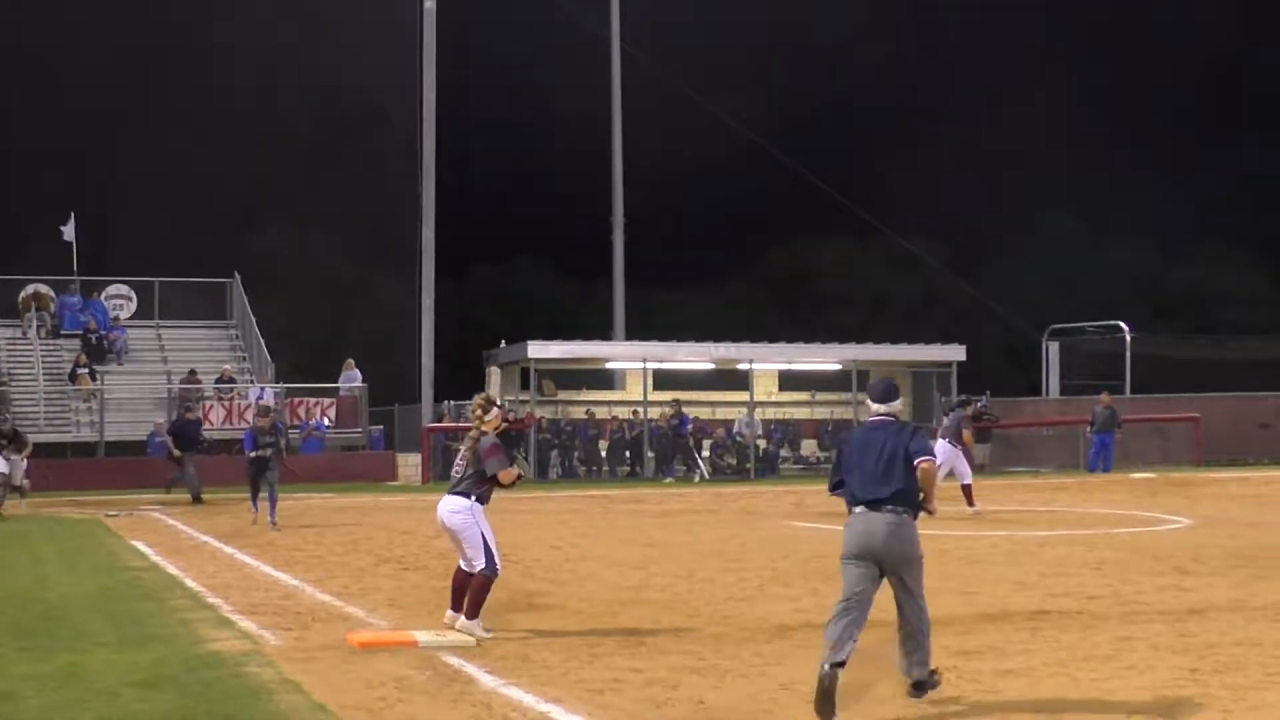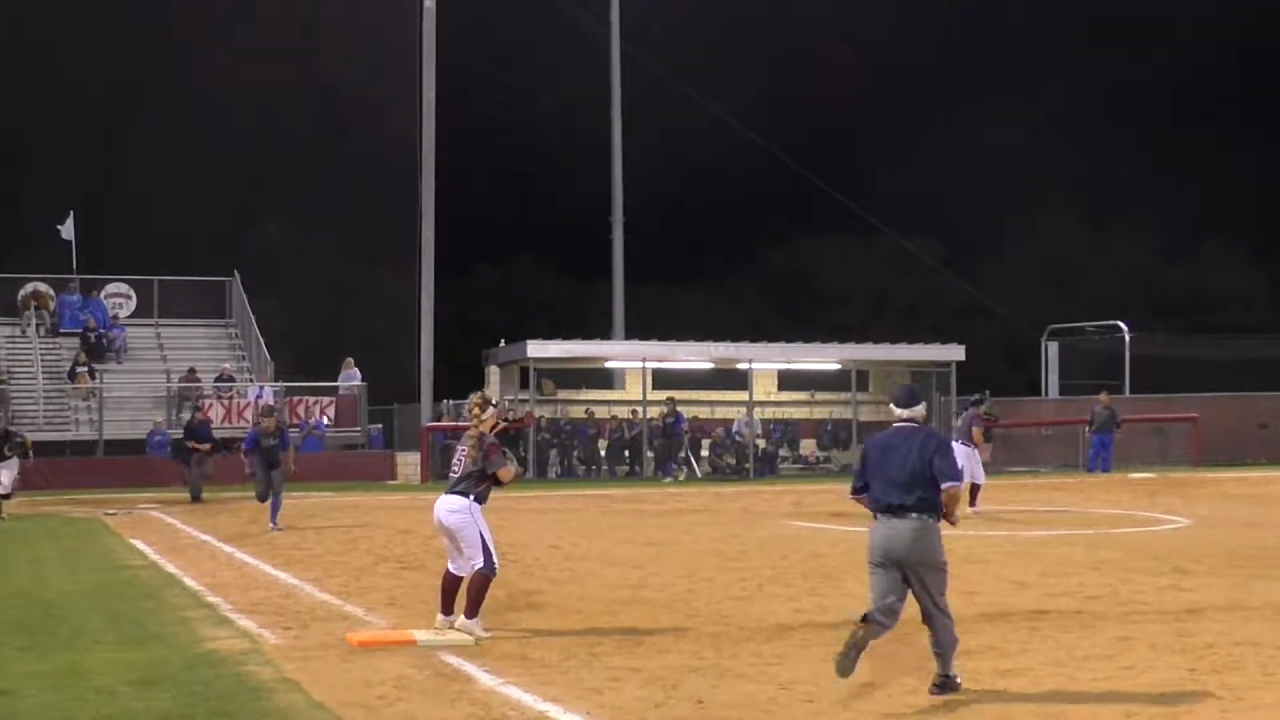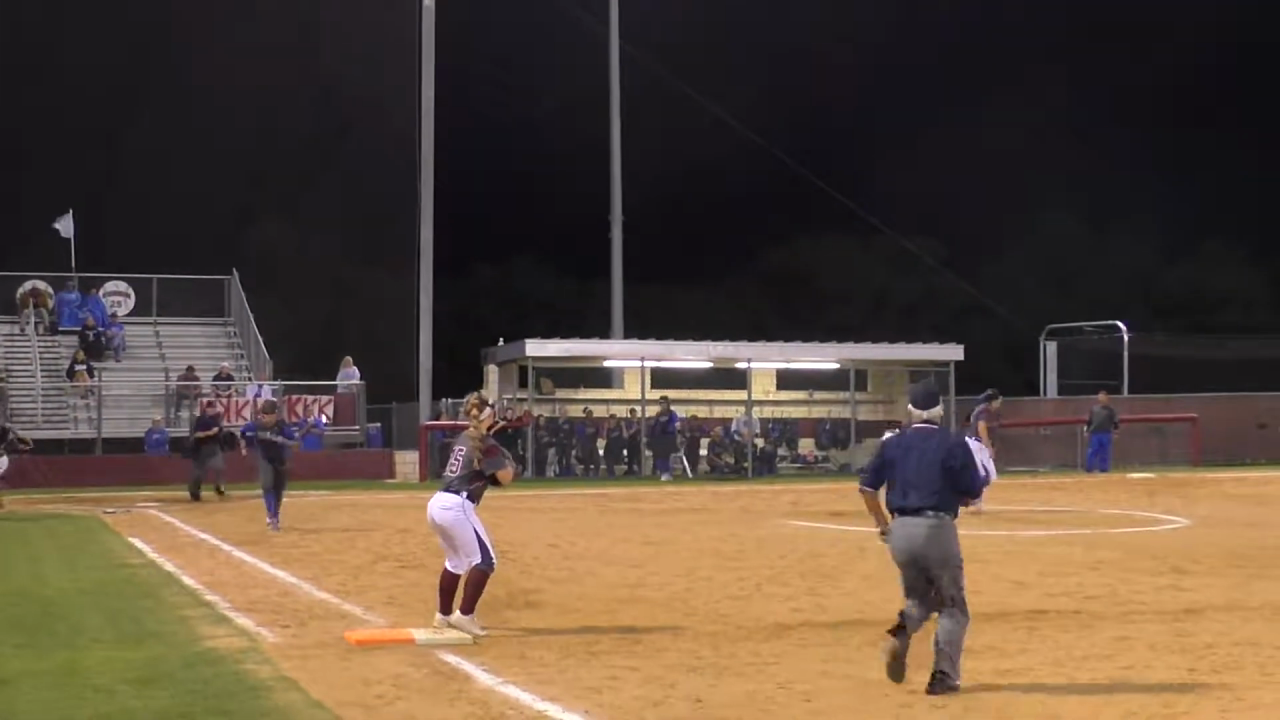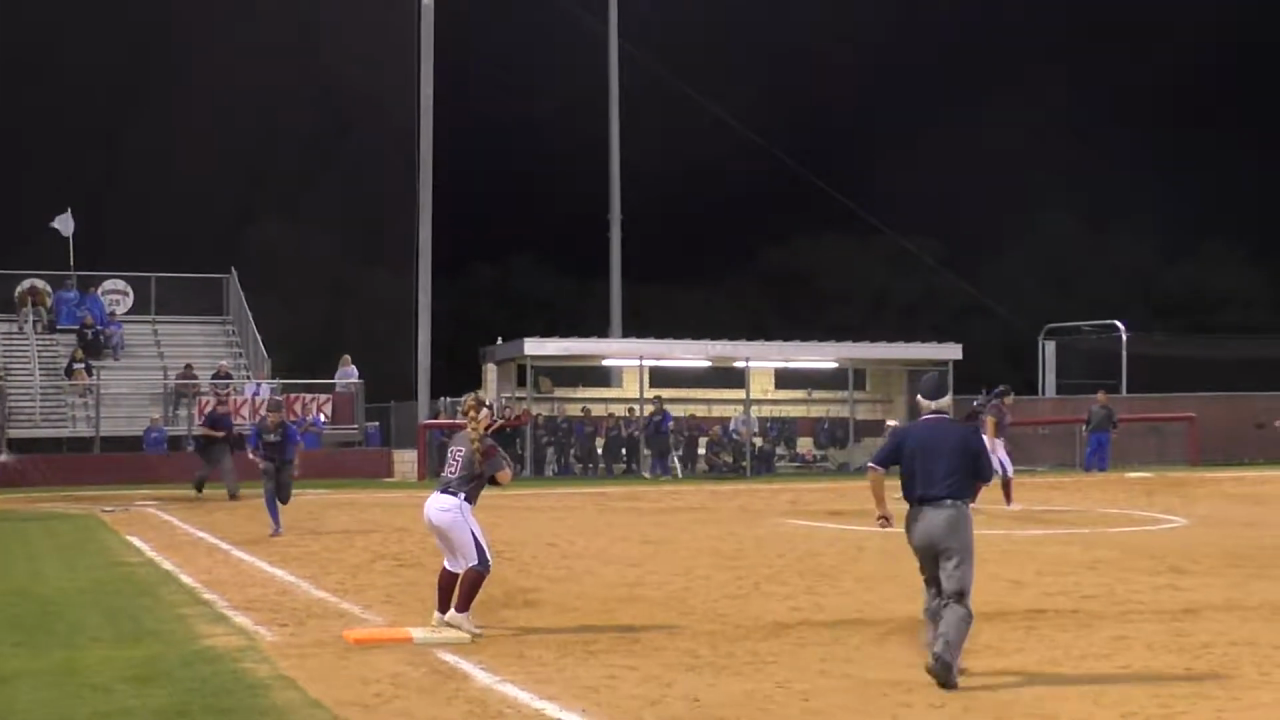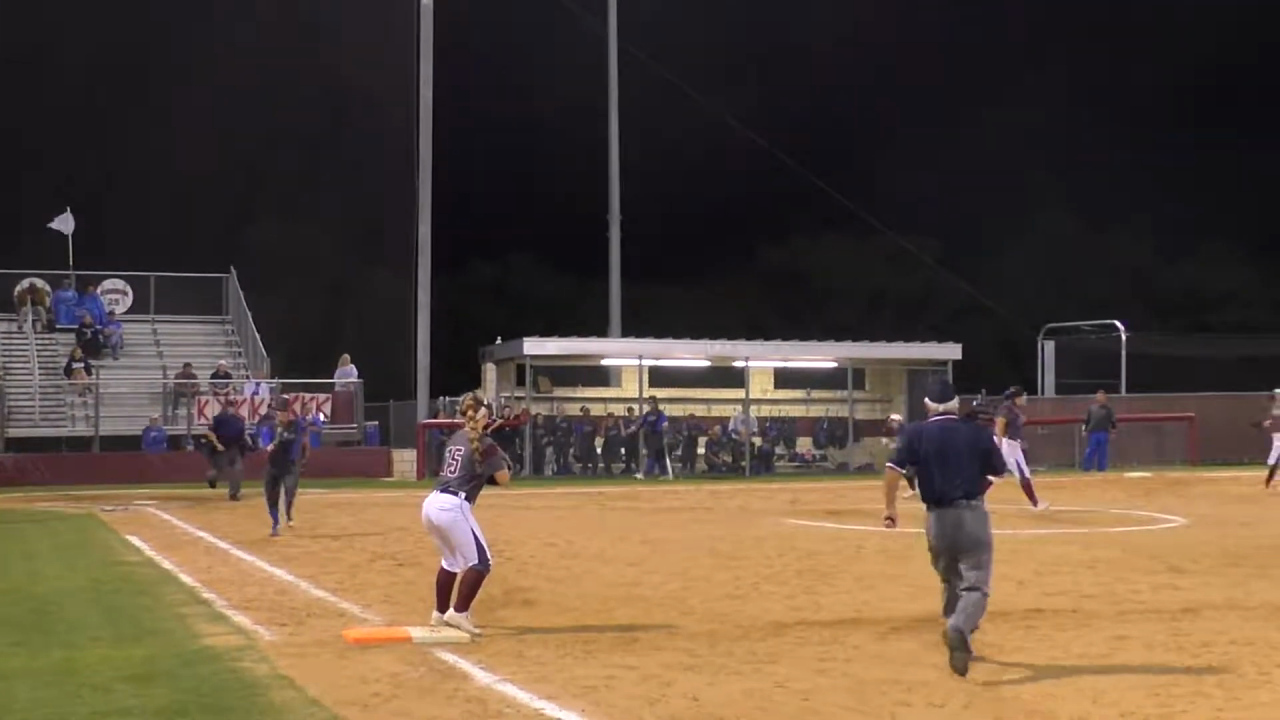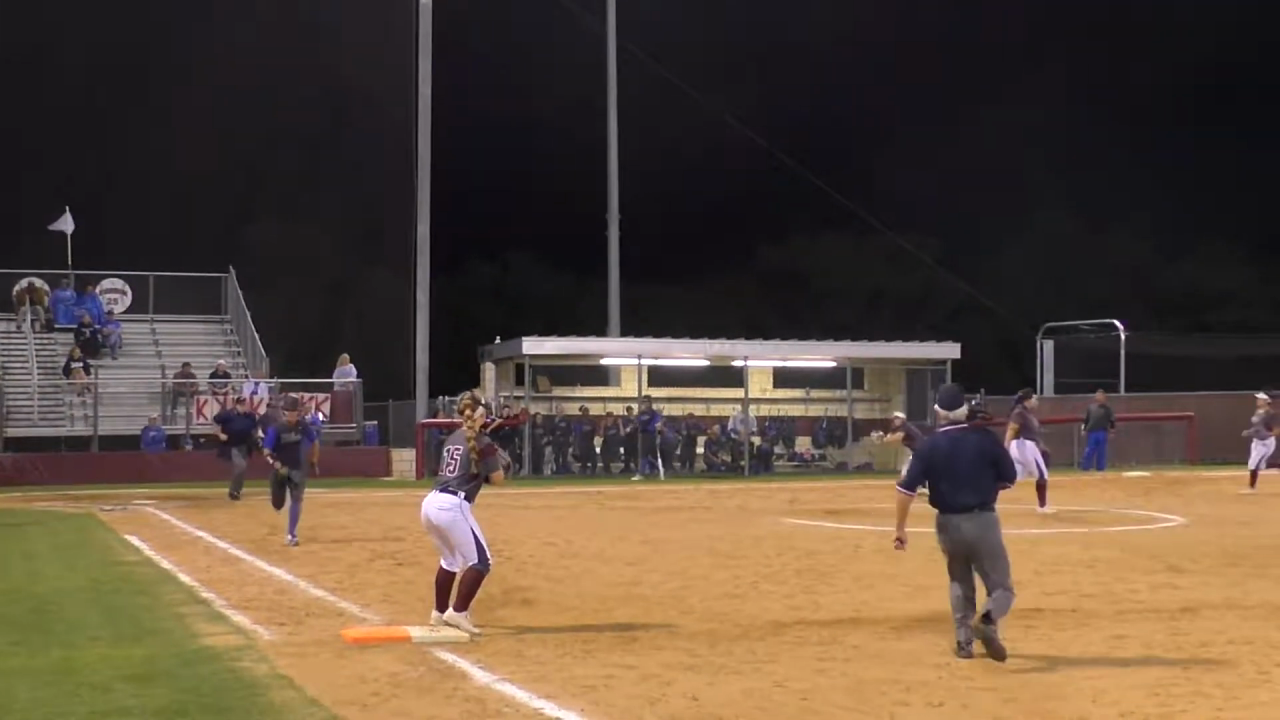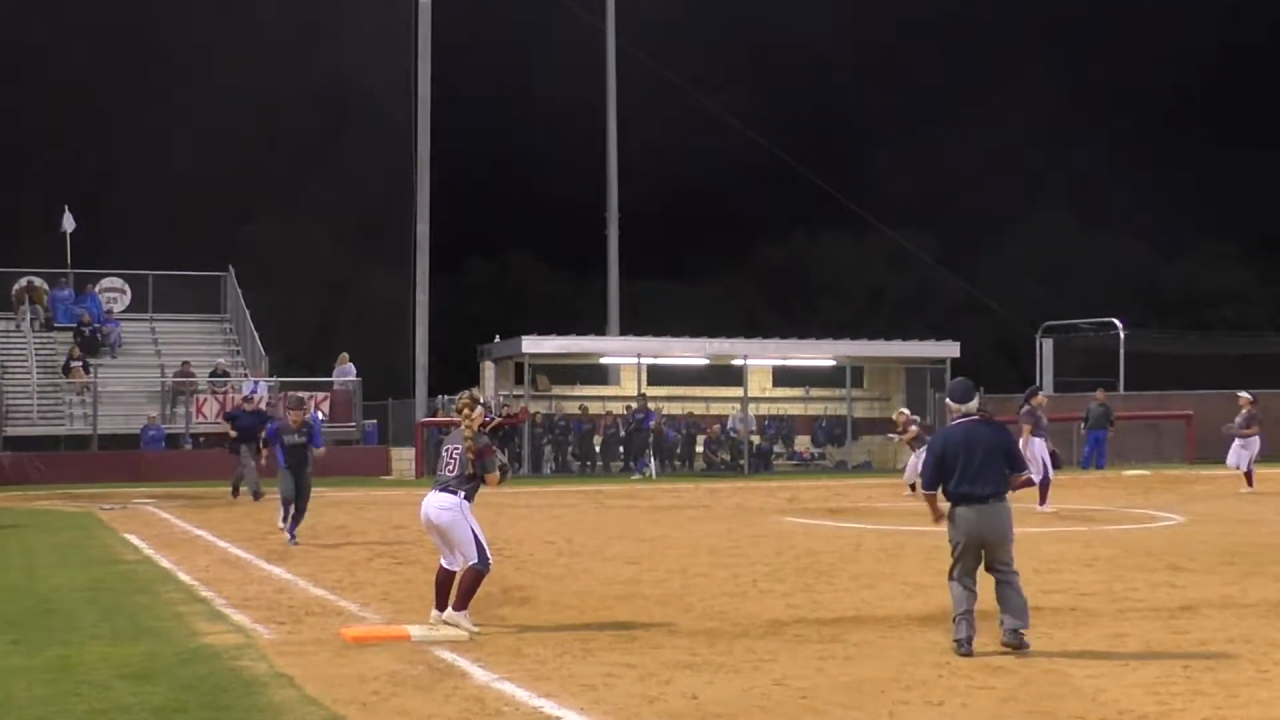
dt=0.1s
person 1, frame 1
left shoulder: (849, 439)
right shoulder: (911, 433)
left elbow: (836, 488)
right elbow: (927, 466)
right wrist: (928, 499)
left hip: (857, 527)
right hip: (897, 528)
left knee: (850, 609)
right knee: (911, 608)
left ankle: (832, 666)
right ankle: (919, 678)
person 1, frame 2
left shoulder: (874, 444)
right shoulder: (936, 442)
left elbow: (858, 494)
right elbow: (952, 489)
right wrist: (950, 513)
left hip: (882, 533)
right hip: (921, 532)
left knee: (886, 608)
right knee: (935, 610)
left ankle: (867, 629)
right ankle: (945, 676)
person 1, frame 3
left shoulder: (892, 444)
right shoulder: (954, 445)
left elbow: (867, 487)
right elbow: (973, 495)
left wrist: (881, 521)
left hip: (901, 531)
right hip: (938, 531)
left knee: (920, 599)
right knee: (952, 608)
left ankle: (901, 633)
right ankle: (944, 674)
person 1, frame 4
left shoulder: (904, 433)
right shoulder: (967, 433)
left elbow: (876, 469)
right elbow: (985, 477)
left wrist: (880, 508)
left hip: (918, 521)
right hip: (954, 519)
left knee: (934, 589)
right knee: (956, 598)
left ankle: (938, 649)
right ankle: (942, 658)
person 1, frame 5
left shoulder: (916, 433)
right shoulder: (977, 432)
left elbow: (893, 468)
right elbow: (999, 470)
left wrist: (889, 507)
left hip: (938, 520)
right hip: (972, 517)
left knee: (951, 584)
right knee: (975, 589)
left ankle: (958, 638)
right ankle: (957, 631)
person 1, frame 6
left shoulder: (929, 445)
right shoulder: (986, 440)
left elbow: (906, 489)
right elbow: (1009, 480)
left wrist: (900, 528)
left hip: (950, 525)
right hip: (985, 522)
left knee: (961, 582)
right knee: (1001, 588)
left ankle: (963, 640)
right ankle: (986, 623)
person 1, frame 7
left shoulder: (942, 438)
right shoulder: (999, 431)
left elbow: (928, 488)
right elbow: (1020, 472)
left wrist: (935, 509)
left hip: (962, 517)
right hip: (997, 513)
left knee: (962, 579)
right knee: (1005, 575)
left ankle: (963, 638)
right ankle: (1014, 630)
person 2, frame 1
left shoulder: (472, 439)
right shoulder: (490, 442)
right elbow: (505, 477)
left wrist: (509, 469)
right wrist: (518, 469)
left hip: (447, 506)
right hip: (465, 509)
left knee: (469, 561)
right knee: (488, 566)
left ankle: (454, 612)
right ankle: (468, 620)
person 2, frame 2
left shoulder: (466, 439)
right shoulder: (488, 441)
right elbow: (506, 476)
left wrist: (497, 470)
right wrist: (512, 465)
left hip: (443, 505)
right hip: (463, 509)
left knee: (458, 563)
right knee: (486, 564)
left ankle: (445, 616)
right ankle: (468, 619)
person 2, frame 3
left shoulder: (463, 439)
right shoulder: (486, 443)
right elbow: (505, 477)
left wrist: (490, 473)
right wrist: (508, 466)
left hip: (437, 504)
right hip: (457, 506)
left knee: (455, 561)
right knee: (484, 561)
left ankle: (444, 615)
right ankle: (464, 616)
person 2, frame 4
left shoulder: (457, 439)
right shoulder: (485, 444)
right elbow: (504, 479)
left wrist: (486, 471)
right wrist: (504, 465)
left hip: (433, 504)
right hip: (453, 508)
left knee: (454, 561)
right knee: (480, 563)
left ankle: (441, 614)
right ankle: (459, 613)
person 2, frame 5
left shoulder: (454, 439)
right shoulder: (484, 443)
right elbow: (503, 479)
left wrist: (485, 469)
right wrist: (503, 464)
left hip: (432, 504)
right hip: (453, 507)
left knee: (451, 561)
right knee: (480, 562)
left ankle: (440, 614)
right ankle: (458, 613)
person 2, frame 6
left shoulder: (452, 439)
right shoulder: (483, 442)
right elbow: (497, 479)
right wrist: (500, 465)
left hip: (431, 504)
right hip: (453, 506)
left knee: (451, 560)
right knee: (480, 562)
left ankle: (439, 613)
right ankle: (457, 613)
person 2, frame 7
left shoulder: (450, 439)
right shoulder: (481, 441)
right elbow: (493, 480)
right wrist: (497, 467)
left hip: (430, 503)
right hip: (453, 506)
left knee: (451, 559)
right knee: (480, 561)
left ankle: (439, 612)
right ankle: (456, 612)
